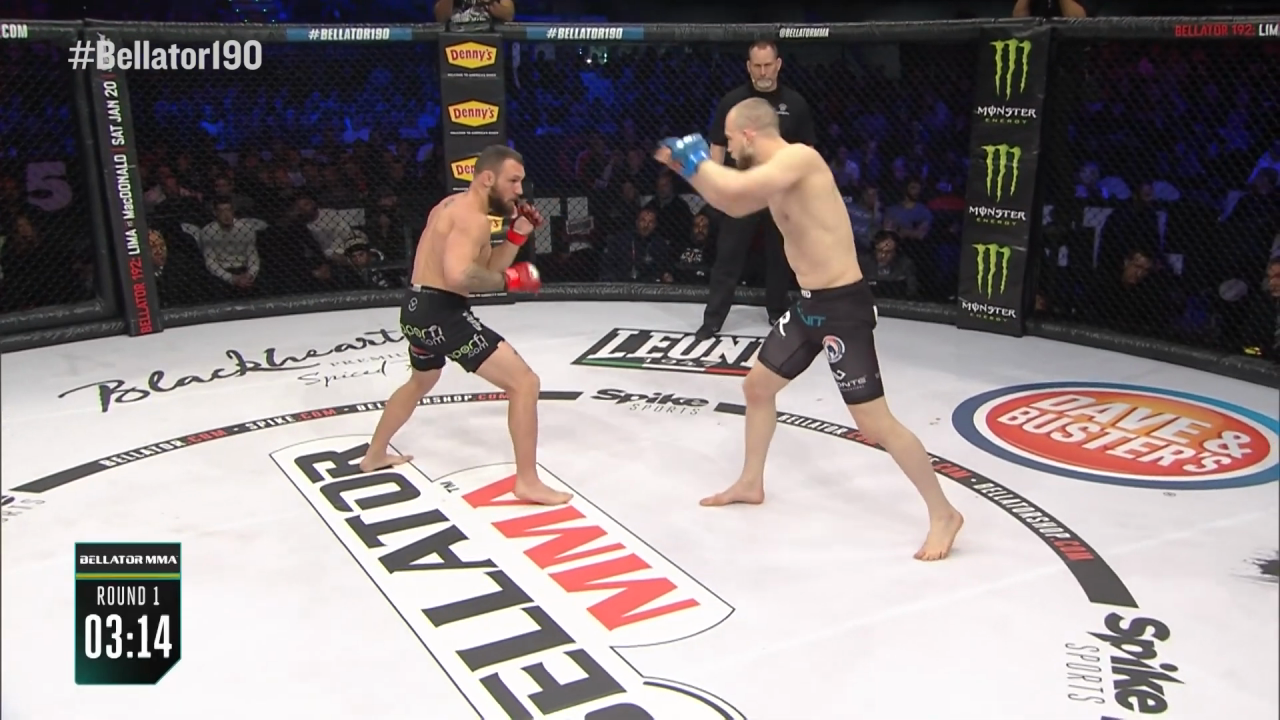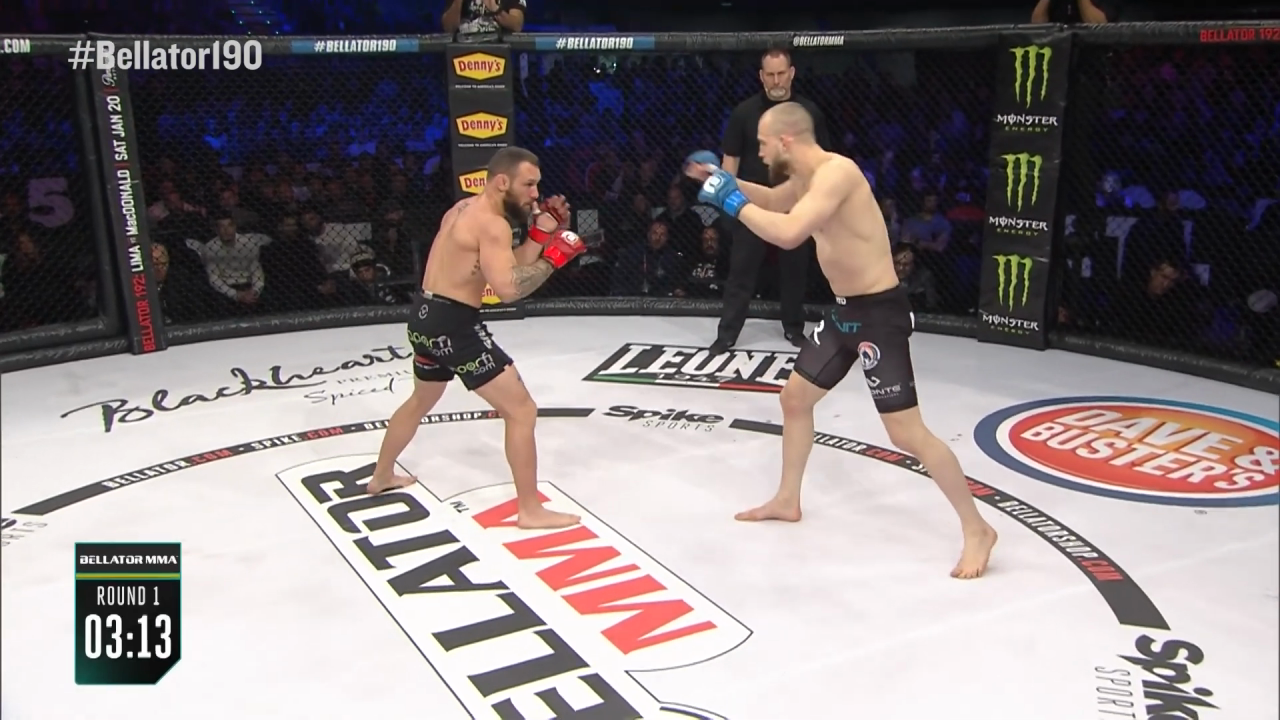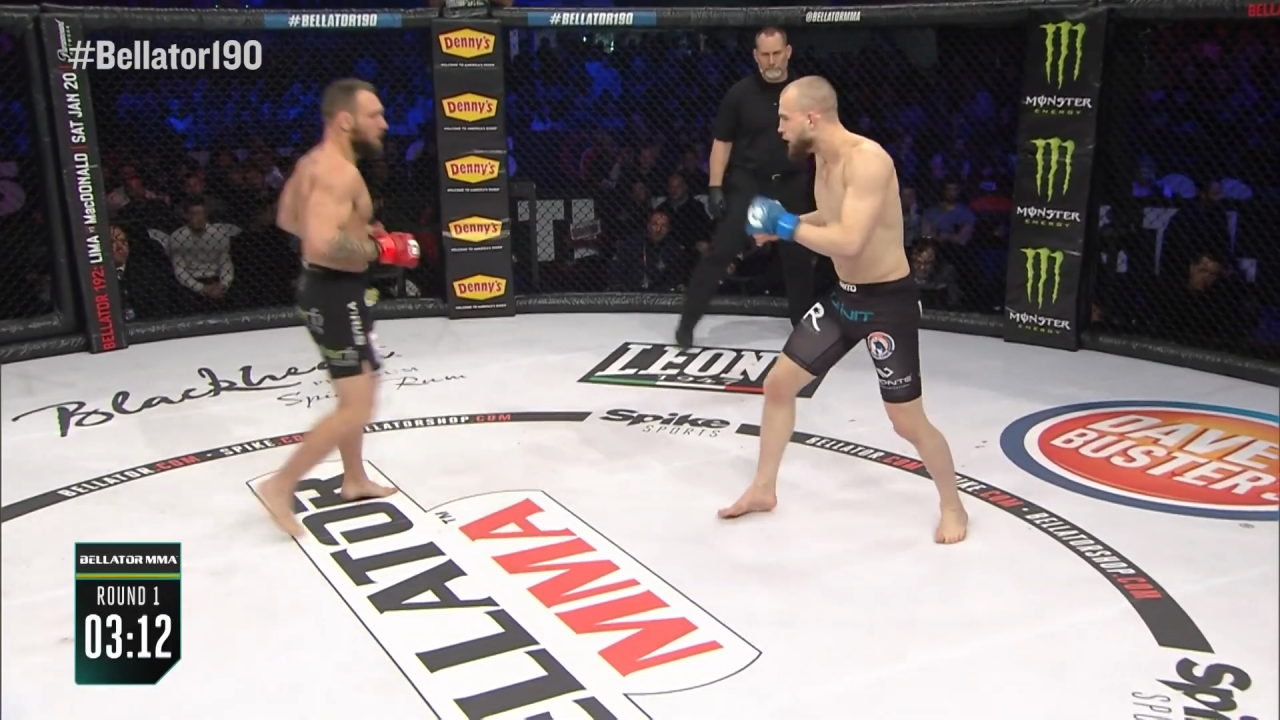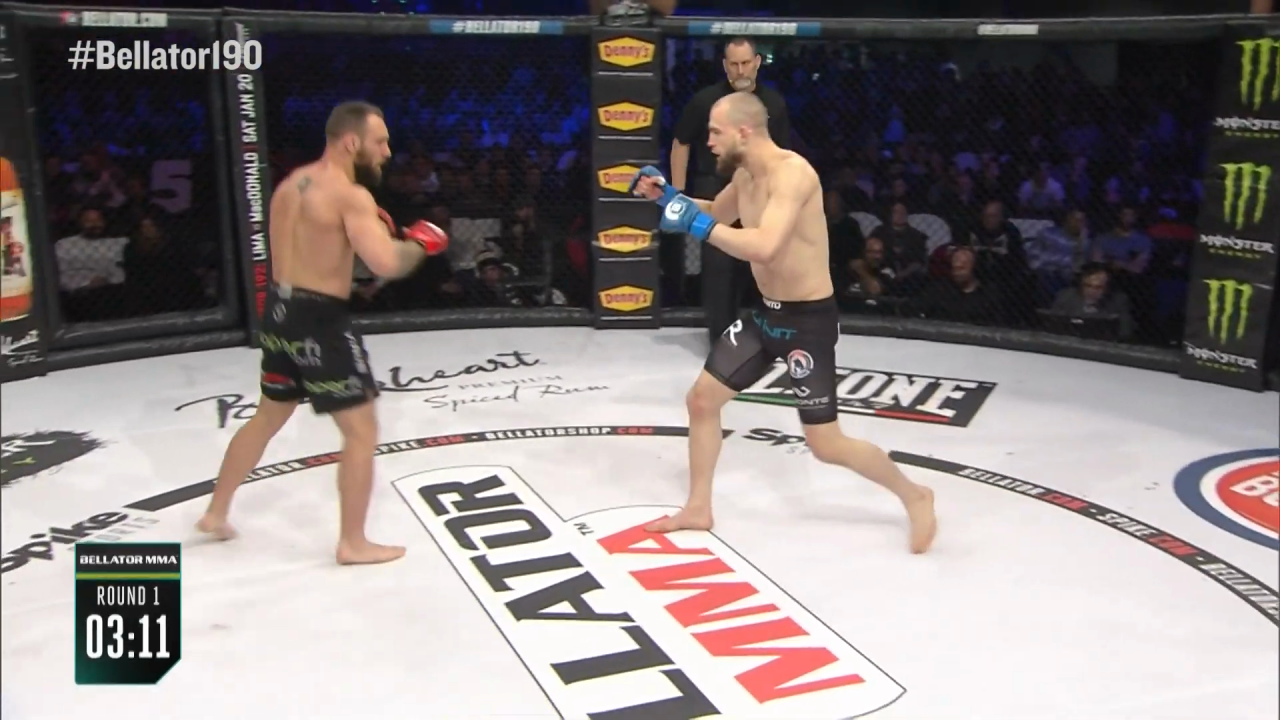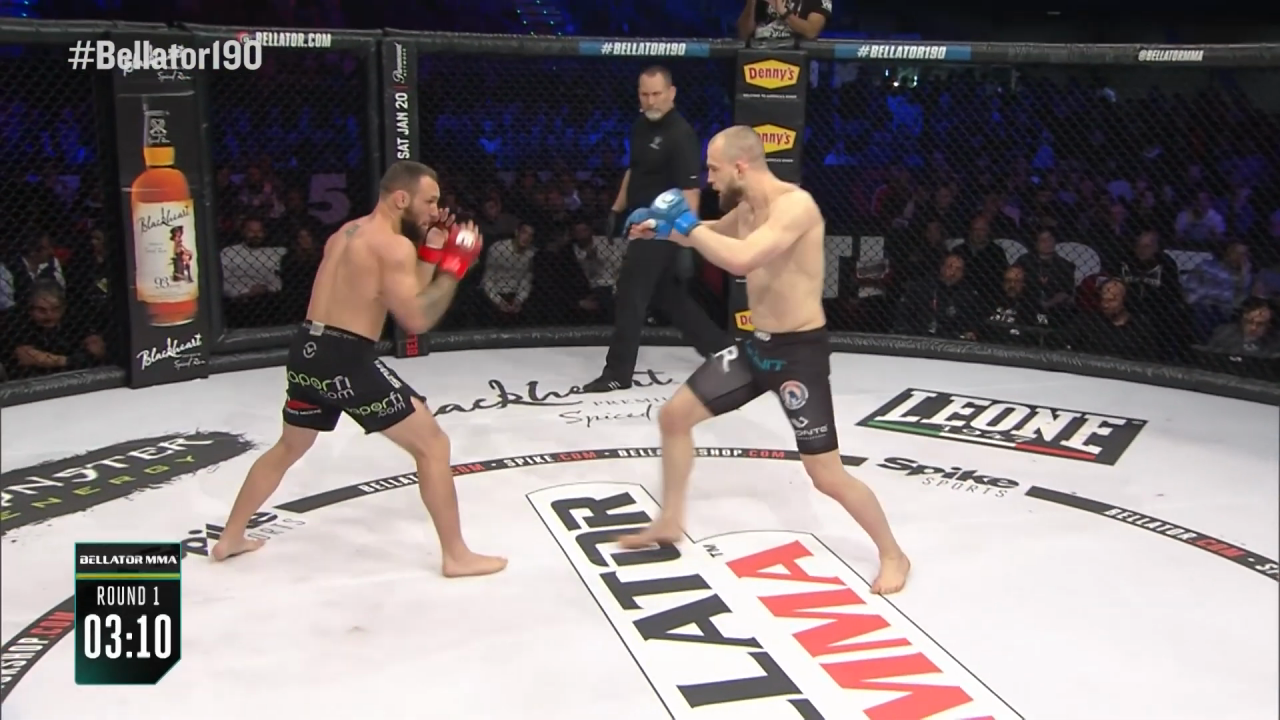
dt=1s
person 1, frame 1
left shoulder: (799, 158)
right shoulder: (778, 172)
left elbow: (733, 188)
right elbow: (734, 204)
left wrist: (697, 159)
right wrist: (685, 166)
left hip: (843, 306)
right hip: (809, 303)
left knee: (875, 423)
right knee: (757, 387)
left ankle: (943, 515)
right ankle: (750, 484)
person 1, frame 2
left shoulder: (836, 172)
right shoulder: (809, 176)
left elbow: (789, 232)
right elbow: (775, 202)
left wrist: (734, 203)
right wrist: (723, 179)
left hip: (880, 313)
right hip: (844, 311)
left knee: (908, 433)
right knee: (793, 399)
left ankle: (977, 531)
right ankle: (786, 500)
person 1, frame 3
left shoulder: (869, 159)
right shoulder: (825, 158)
left elbow: (848, 241)
left wrist: (787, 226)
right wrist: (778, 223)
left hip: (888, 301)
right hip: (843, 297)
left knee: (908, 423)
right knee: (778, 384)
left ankle: (952, 506)
right ankle: (762, 489)
person 1, frame 4
left shoulder: (793, 173)
right shoulder: (745, 175)
left elbow: (763, 247)
right elbow: (718, 213)
left wrist: (698, 226)
right wrist: (668, 195)
left hip: (809, 320)
right hip: (766, 314)
left knee: (825, 444)
right knee: (700, 400)
left ankle: (914, 497)
right ankle: (696, 509)
person 1, frame 5
left shoulder: (795, 205)
right shoulder: (748, 208)
left elbow: (741, 258)
right elbow: (715, 234)
left wrist: (688, 222)
right wrist: (664, 229)
left hip: (800, 351)
right hip: (758, 345)
left knee: (827, 475)
right knee: (674, 415)
left ankle: (892, 555)
right ankle: (670, 520)
person 2, frame 1
left shoulder: (451, 205)
right shoulder: (472, 217)
left elbow: (486, 267)
right elbow: (459, 275)
left wrist: (518, 234)
right wrist: (512, 279)
left hip: (416, 308)
right hip: (443, 314)
left knee: (420, 383)
right knee: (524, 384)
left ankle: (375, 455)
right ankle: (527, 482)
person 2, frame 2
left shoulder: (465, 209)
right shoulder: (491, 224)
left elbow: (509, 270)
right elbow: (509, 288)
left wrist: (541, 231)
right wrist: (555, 257)
left hip: (428, 318)
right hip: (455, 325)
left knee: (420, 401)
right knee: (522, 411)
left ankle: (381, 477)
right ankle: (531, 511)
person 2, frame 3
left shoulder: (314, 163)
right shoulder: (338, 173)
left elbow: (287, 219)
right elbow: (322, 245)
right wrist: (383, 250)
left hip: (328, 291)
right hip: (336, 296)
left knee: (352, 395)
right knee: (356, 411)
left ankle: (355, 480)
right ankle: (281, 485)
person 2, frame 4
left shoulder: (290, 185)
right shoulder: (350, 195)
right elbow: (386, 265)
left wrist: (368, 235)
right wrist: (422, 243)
left hip: (280, 316)
right hip: (318, 324)
left knee: (266, 420)
right knee: (362, 434)
left ankle: (216, 514)
right ankle: (353, 542)
person 2, frame 5
left shoulder: (347, 234)
right shoulder: (394, 245)
right elbow: (417, 320)
left wrist: (430, 255)
right wrist: (454, 266)
left hip: (308, 351)
right hip: (348, 361)
left knee: (287, 449)
right knee: (433, 445)
left ankle: (231, 538)
right ankle: (457, 555)
person 3, frame 1
left shoulder: (795, 103)
right shoulder: (732, 101)
left elbow: (806, 148)
right elbow: (717, 147)
left knee: (780, 255)
right knee: (728, 256)
left ankle: (778, 313)
right ankle: (713, 319)
person 3, frame 2
left shoulder: (809, 112)
right shoulder: (745, 111)
right elbow: (730, 158)
left knee: (795, 267)
right knee: (742, 268)
left ankle: (793, 327)
right ankle: (727, 332)
person 3, frame 3
right shoulder: (740, 94)
right elbow: (722, 143)
right wrist: (715, 188)
left hip: (792, 186)
right hip: (746, 185)
left knee: (799, 259)
right knee: (721, 251)
right ankle: (688, 319)
person 3, frame 4
left shoulder: (773, 102)
right shoulder: (705, 100)
left elbow: (782, 151)
right elbow: (681, 144)
right wrist: (679, 190)
right hip: (711, 194)
left knee: (738, 265)
right knee: (716, 263)
left ankle: (729, 332)
right ankle: (718, 335)
person 3, frame 5
left shoulder: (680, 134)
right shoulder: (641, 127)
left elbow: (690, 191)
right wrist: (617, 210)
left knee: (629, 298)
right knee: (669, 297)
left ankle: (619, 373)
right ankle: (718, 347)
